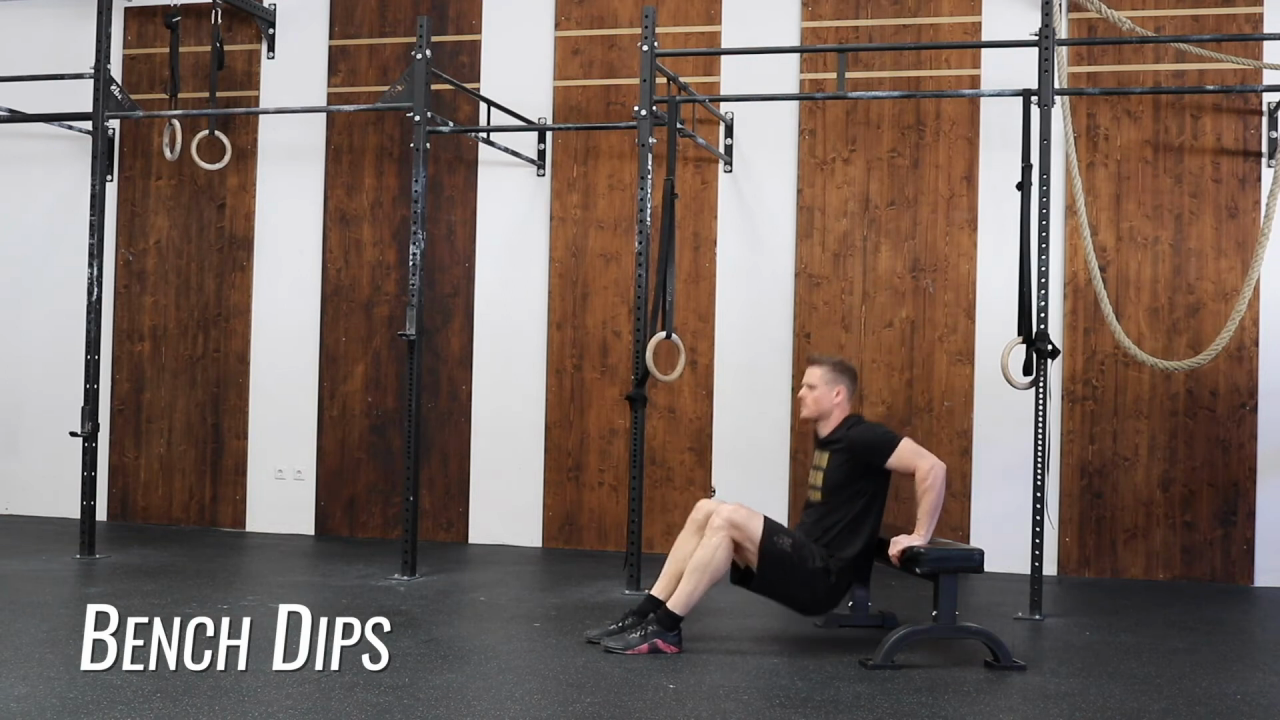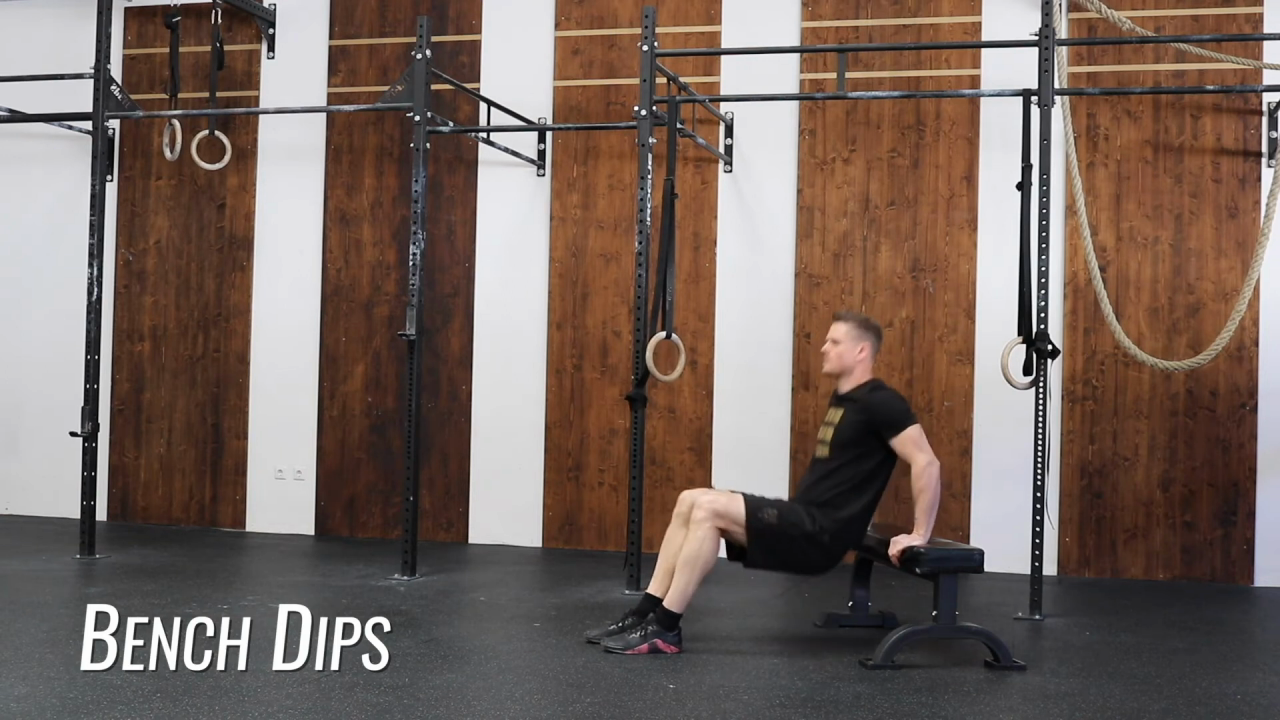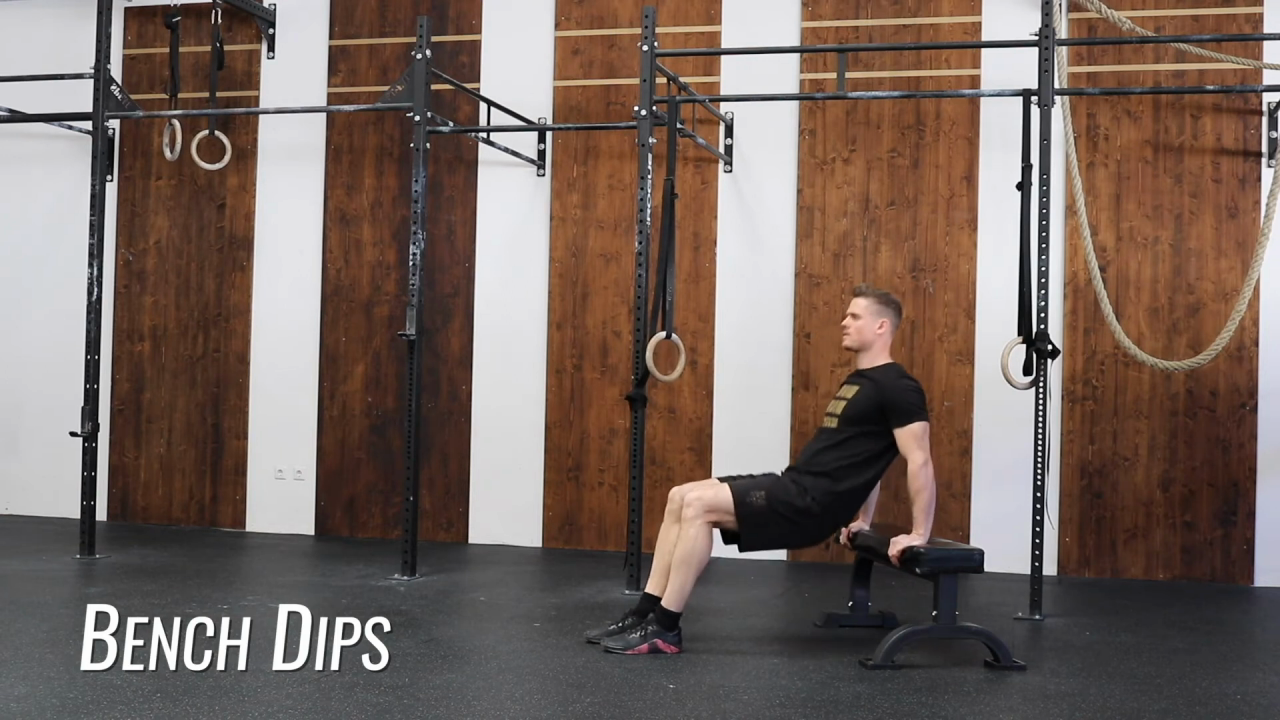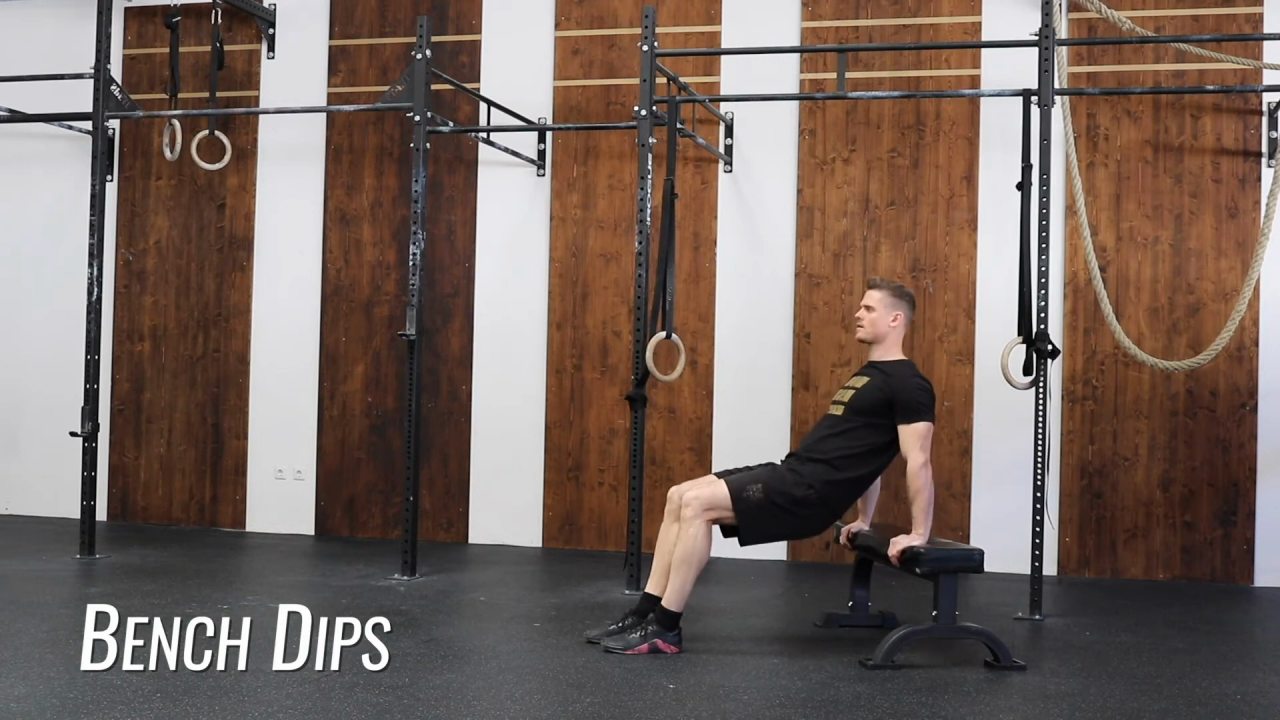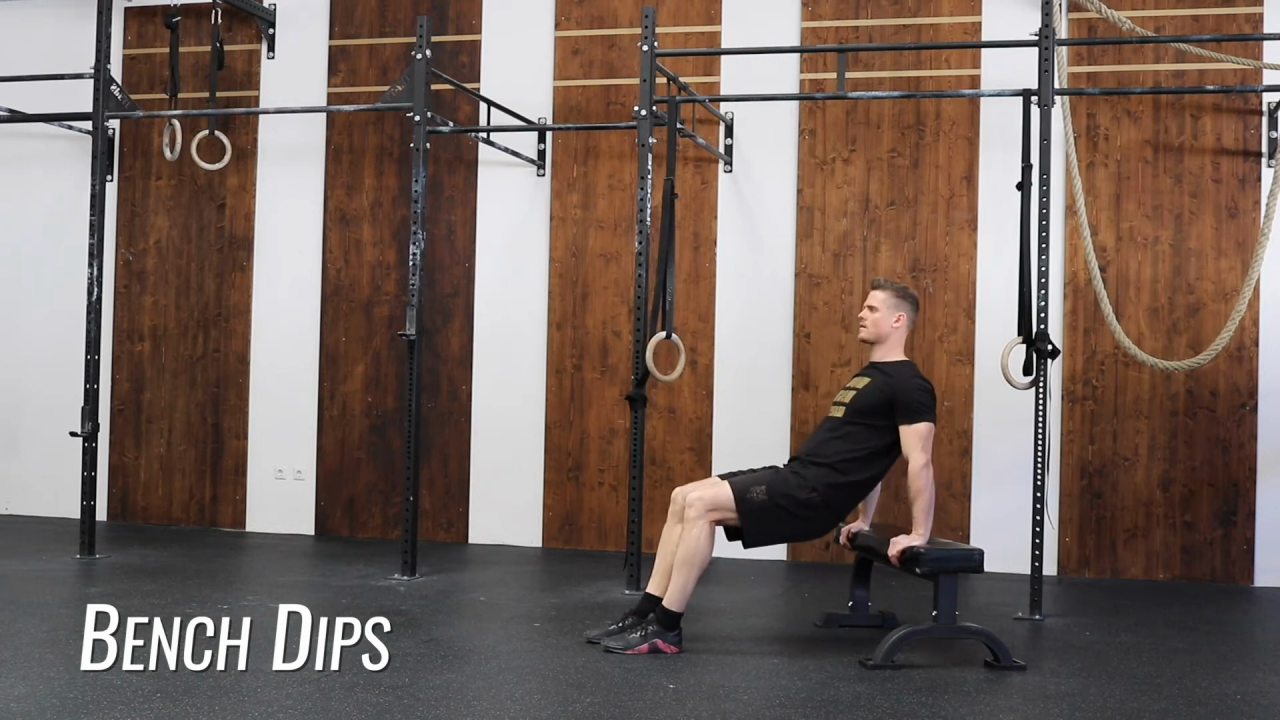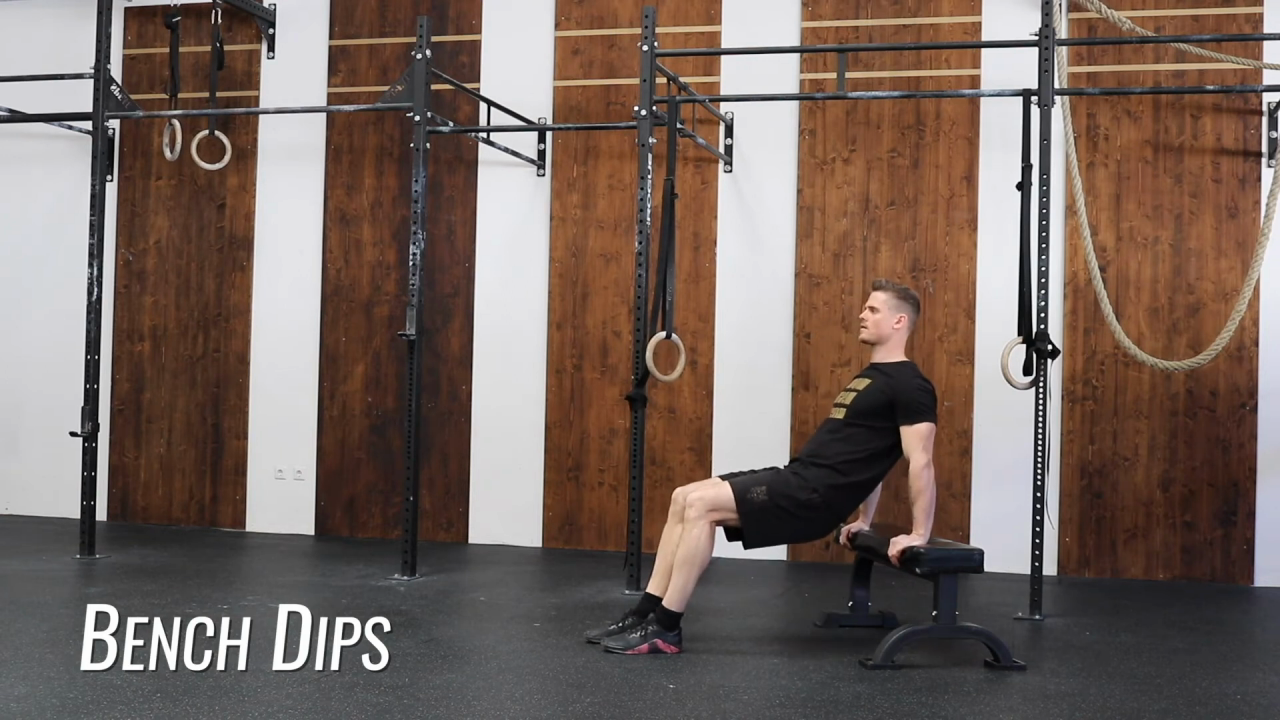
dt=0.2s
person 1, frame 1
left shoulder: (859, 438)
right shoulder: (828, 436)
left elbow: (932, 467)
left wrist: (919, 537)
right wrist: (855, 531)
left hip: (822, 575)
right hip: (805, 559)
left knee: (727, 518)
right knee: (706, 511)
left ankle: (664, 628)
right ankle: (645, 614)
person 1, frame 2
left shoulder: (877, 402)
right shoulder: (843, 399)
left elbow: (926, 462)
left wrist: (919, 535)
right wrist: (854, 521)
left hip: (820, 534)
right hip: (803, 522)
left knee: (708, 509)
right knee: (690, 501)
left ankle: (664, 628)
right ankle: (645, 612)
person 1, frame 3
left shoulder: (894, 386)
right shoulder: (859, 378)
left elbow: (920, 460)
left wrist: (918, 535)
right wrist: (862, 519)
left hip: (813, 503)
right hip: (794, 489)
left knee: (697, 504)
right knee: (680, 497)
left ankle: (664, 627)
right ankle: (646, 612)
person 1, frame 4
left shoulder: (906, 384)
right shoulder: (870, 373)
left elbow: (918, 461)
left wrist: (918, 535)
right wrist: (864, 520)
left hip: (811, 490)
right hip: (792, 475)
left knee: (696, 504)
right knee: (678, 497)
left ankle: (664, 628)
right ankle: (646, 613)
person 1, frame 5
left shoulder: (908, 384)
right shoulder: (872, 374)
left elbow: (919, 461)
left wrist: (917, 535)
right wrist: (864, 521)
left hip: (815, 492)
right hip: (796, 477)
left knee: (700, 504)
right knee: (683, 498)
left ankle: (665, 628)
right ankle: (646, 612)
person 1, frame 6
left shoulder: (908, 385)
right shoulder: (872, 376)
left elbow: (920, 461)
left wrist: (918, 535)
right wrist: (863, 521)
left hip: (816, 494)
right hip: (797, 479)
left knee: (701, 504)
right knee: (683, 499)
left ankle: (665, 627)
right ankle: (647, 612)
